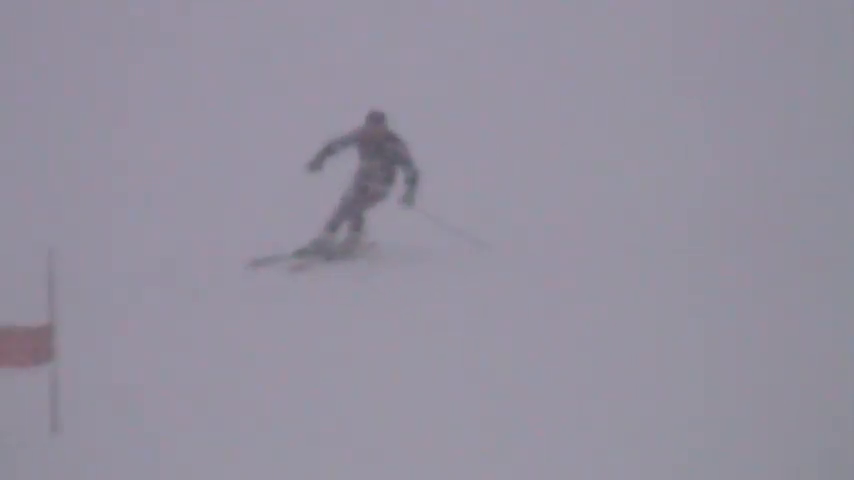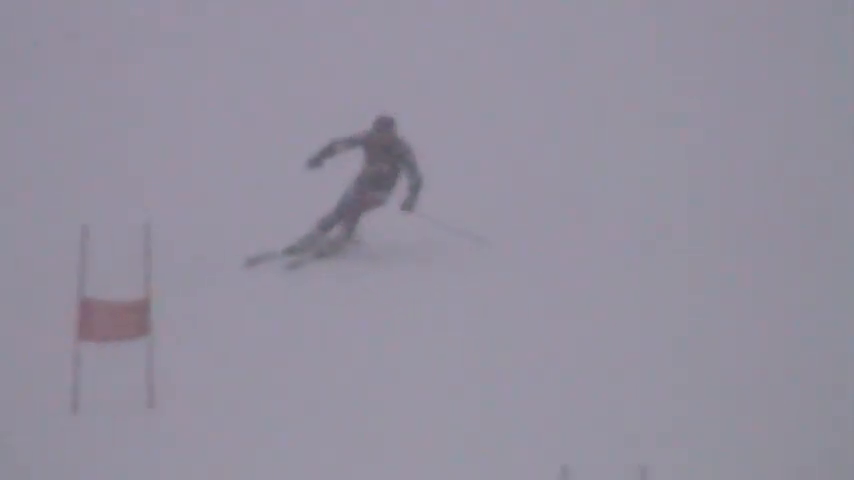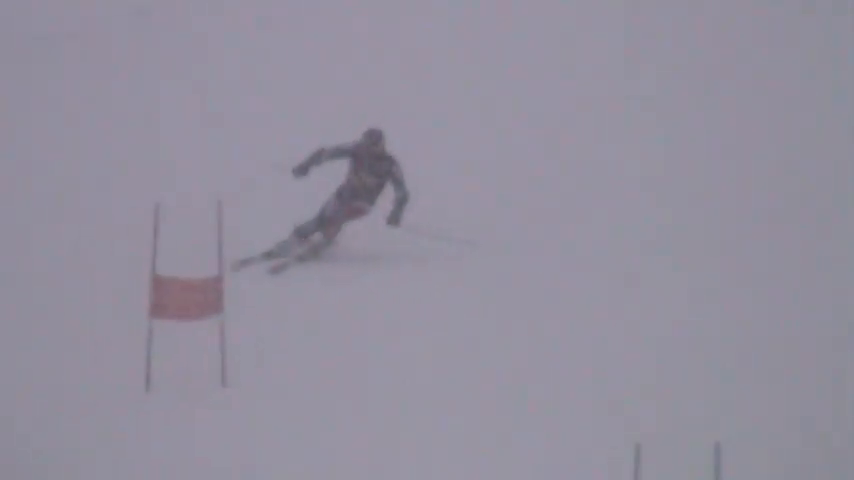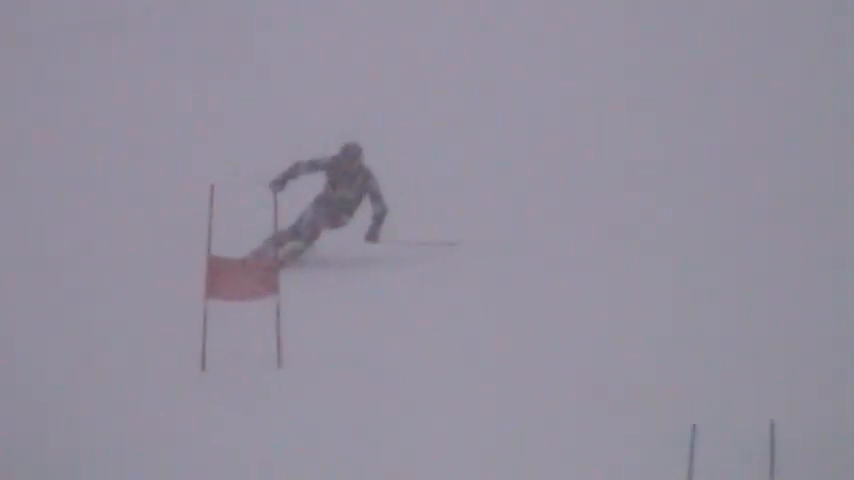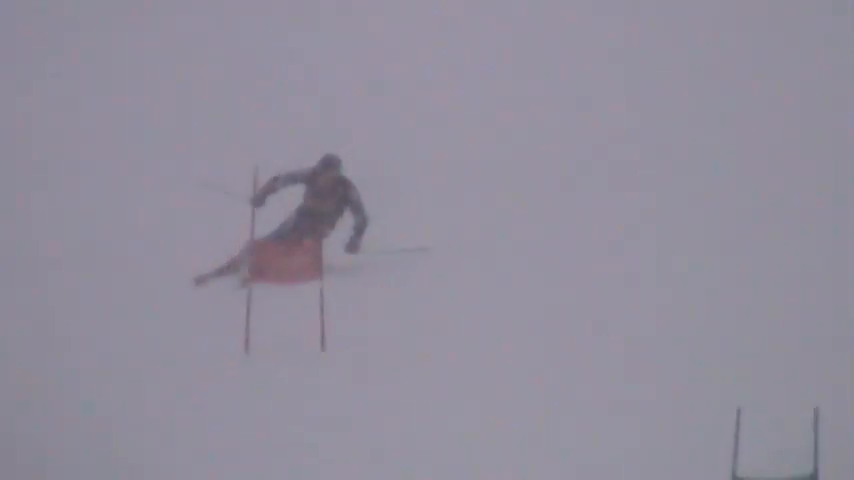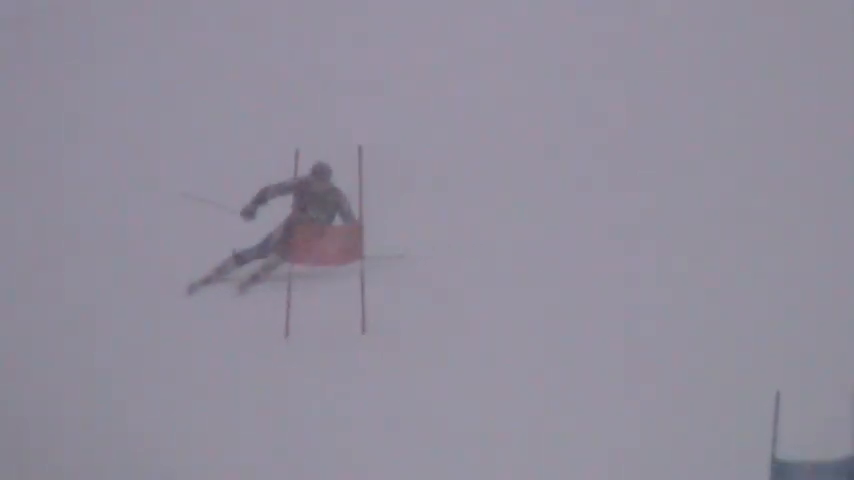
dt=0.1s
person 1, frame 1
left shoulder: (395, 143)
right shoulder: (363, 134)
left elbow: (411, 171)
right elbow: (337, 143)
left wrist: (410, 192)
right wrist: (320, 158)
left hip: (380, 186)
right hip: (362, 179)
left knee: (354, 206)
right knee: (343, 210)
left ankle: (353, 239)
right ankle: (324, 241)
person 1, frame 2
left shoulder: (403, 150)
right shoulder: (371, 138)
left elbow: (415, 178)
right elbow: (341, 144)
left wrist: (411, 199)
right wrist: (319, 156)
left hip: (379, 192)
right hip: (362, 183)
left knee: (352, 210)
right knee: (337, 213)
left ankle: (343, 238)
right ankle: (310, 240)
person 1, frame 3
left shoulder: (390, 164)
right shoulder: (357, 149)
left elbow: (402, 193)
right elbow: (327, 152)
left wrist: (396, 213)
right wrist: (305, 165)
left hip: (362, 204)
right hip: (344, 195)
left knee: (335, 219)
right knee: (317, 223)
right ankle: (281, 248)
person 1, frame 4
left shoulder: (366, 178)
right shoulder: (333, 162)
left elbow: (380, 206)
right elbow: (304, 166)
left wrist: (375, 229)
right wrist: (283, 178)
left hip: (340, 215)
right hip: (320, 205)
left knee: (317, 226)
right knee: (293, 232)
person 1, frame 5
left shoulder: (347, 189)
right shoulder: (312, 175)
left elbow: (361, 218)
right elbow: (282, 179)
left wrist: (355, 240)
right wrist: (262, 194)
left hip: (321, 227)
right hip: (302, 217)
right knee: (271, 241)
right ankle: (228, 267)
person 1, frame 6
left shoulder: (337, 197)
right shoulder: (301, 184)
left elbow: (351, 223)
right elbow: (271, 190)
right wrist: (253, 205)
right hip: (290, 228)
right knee: (257, 251)
left ankle: (259, 274)
right ankle: (212, 276)
